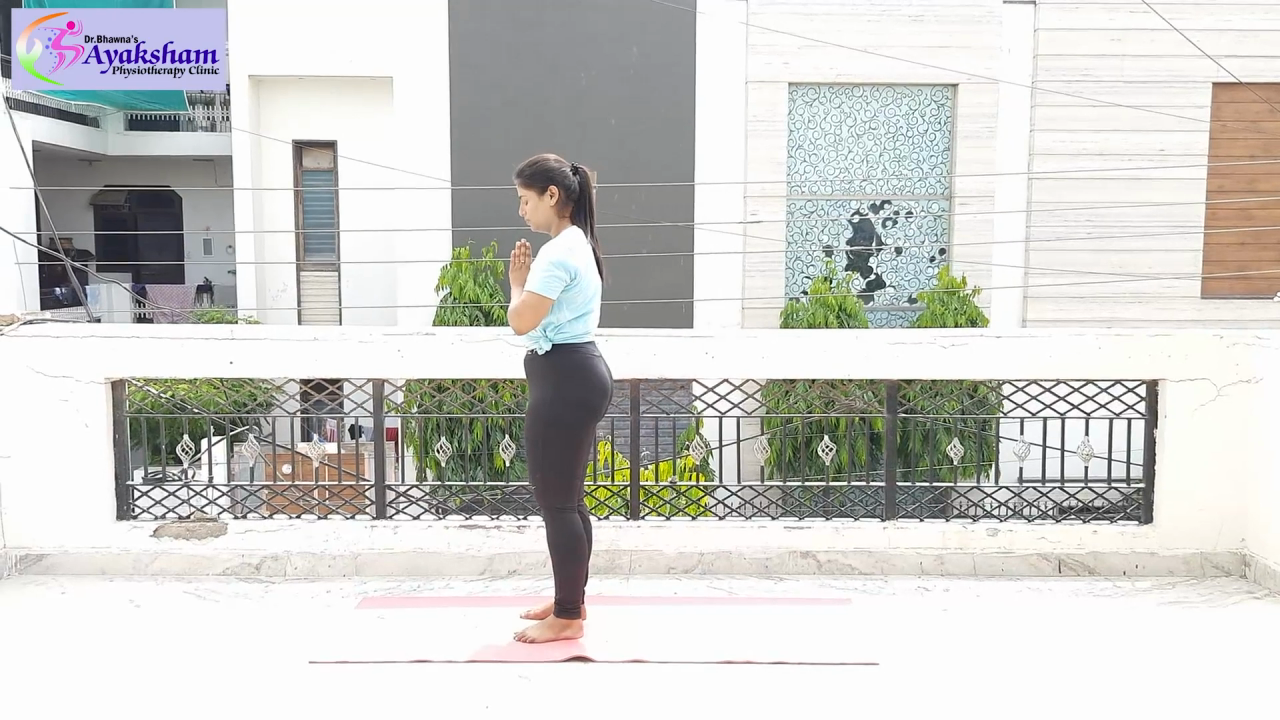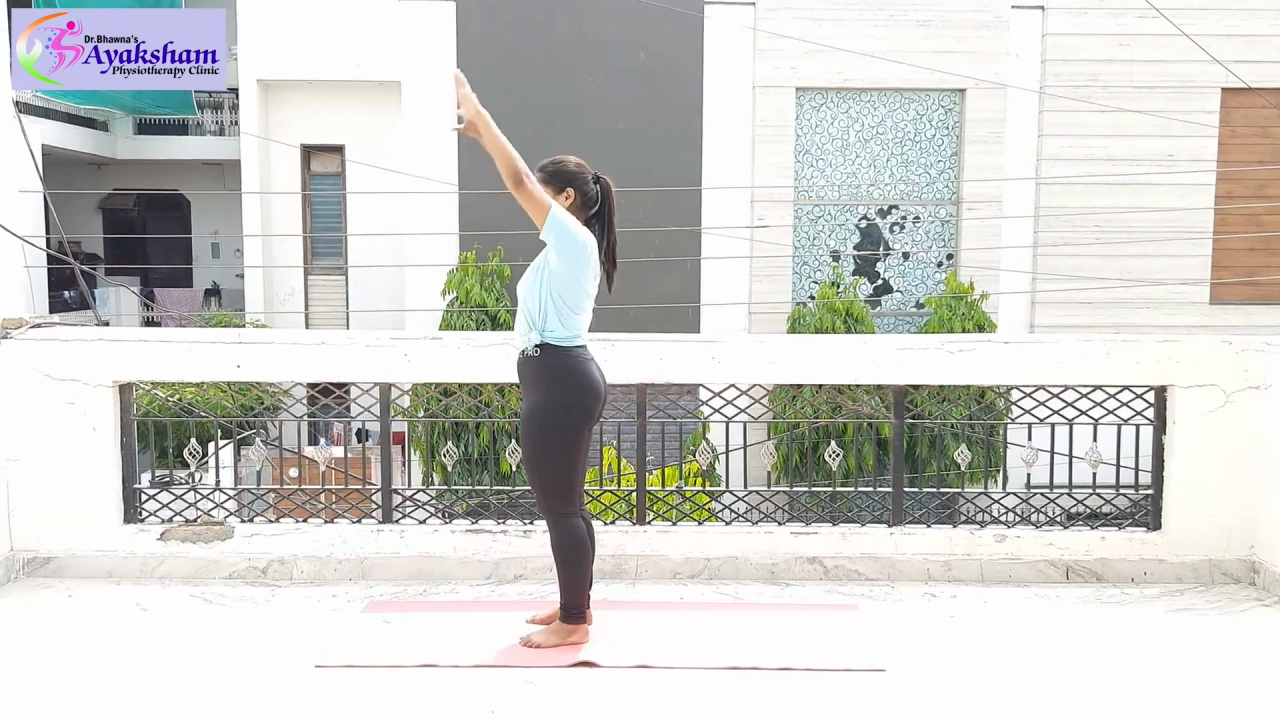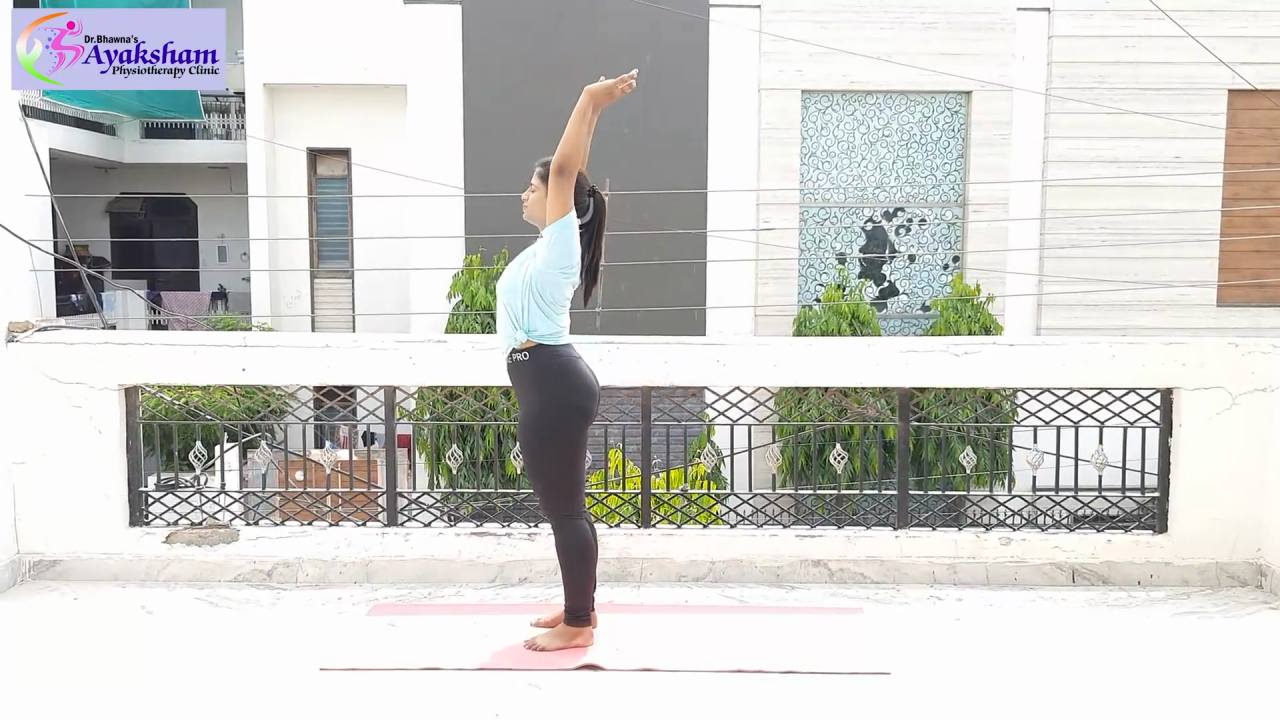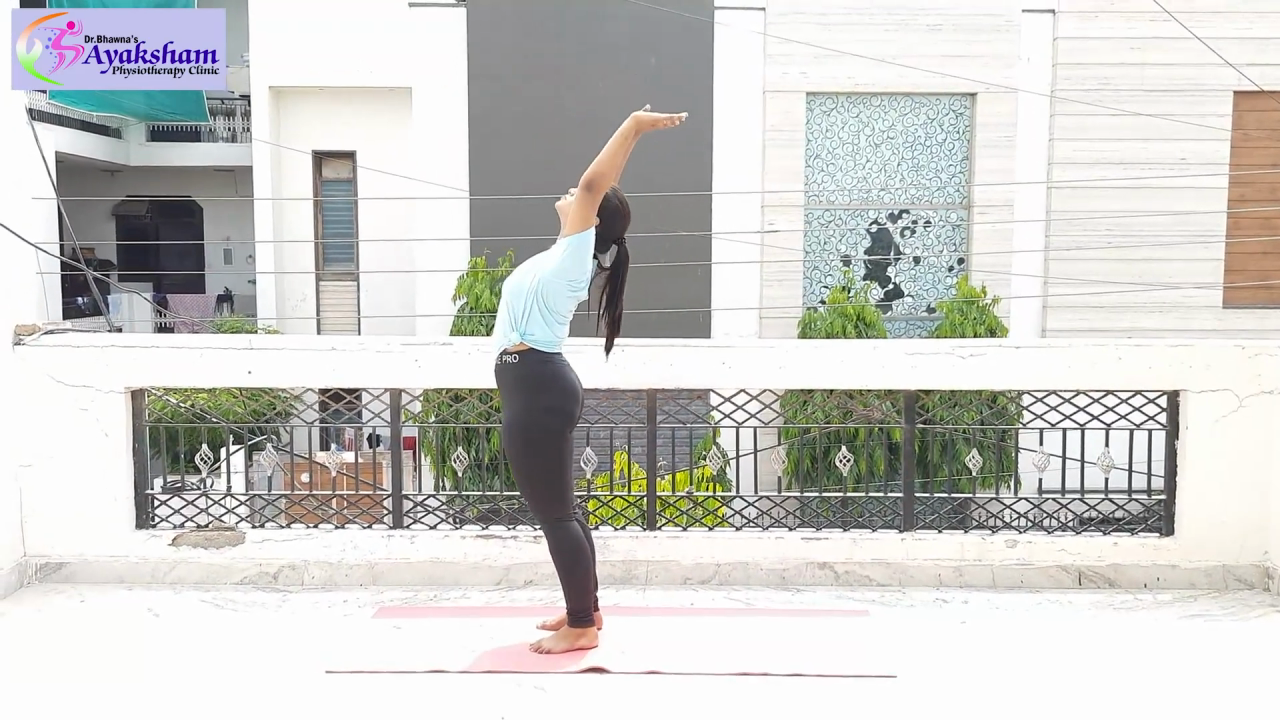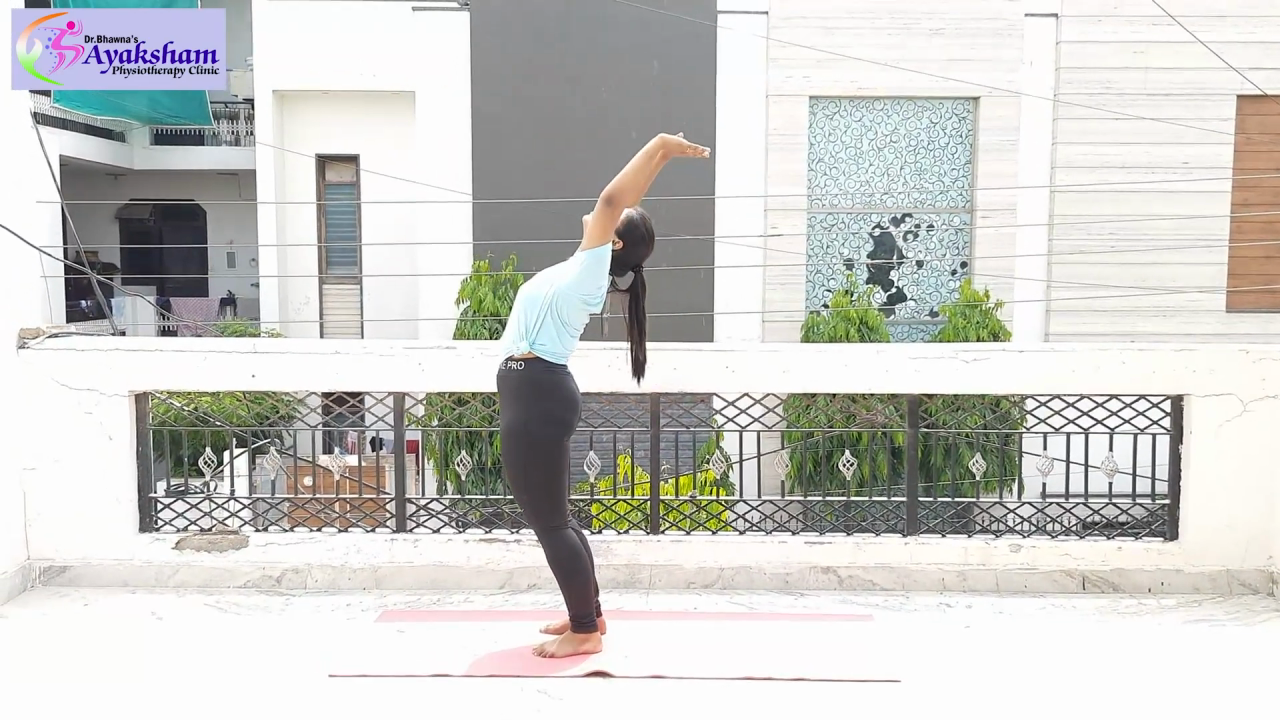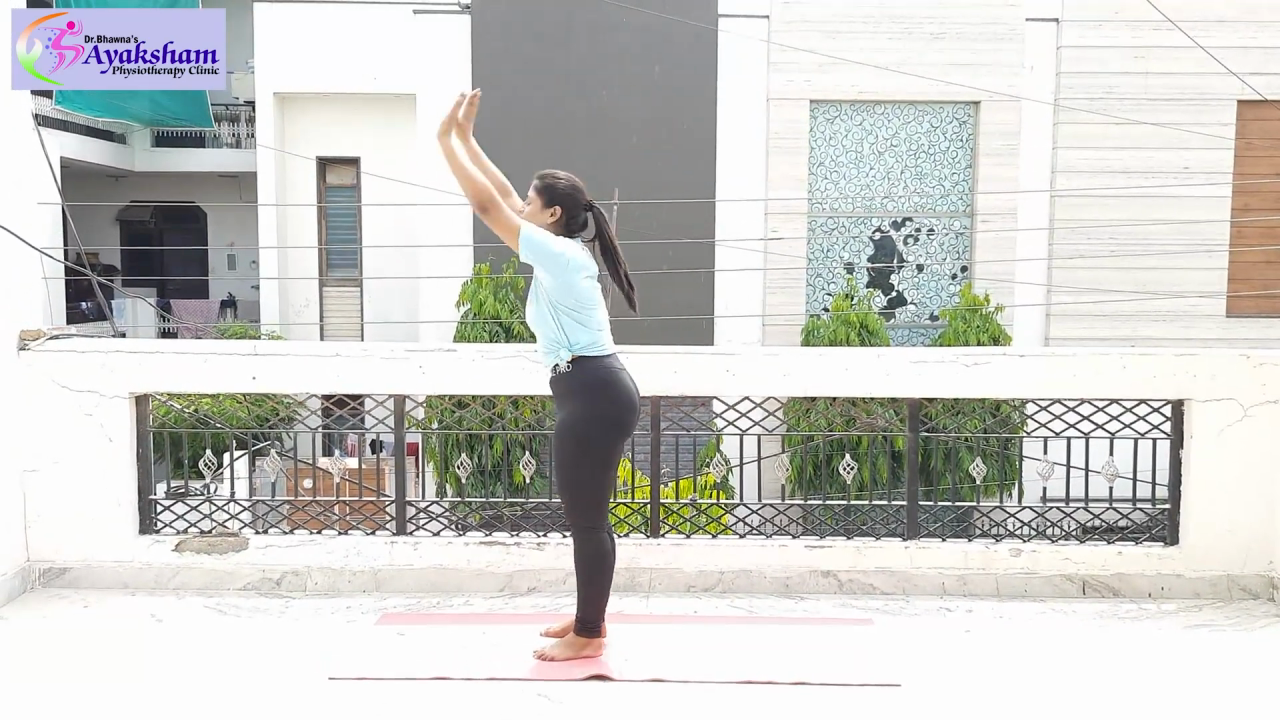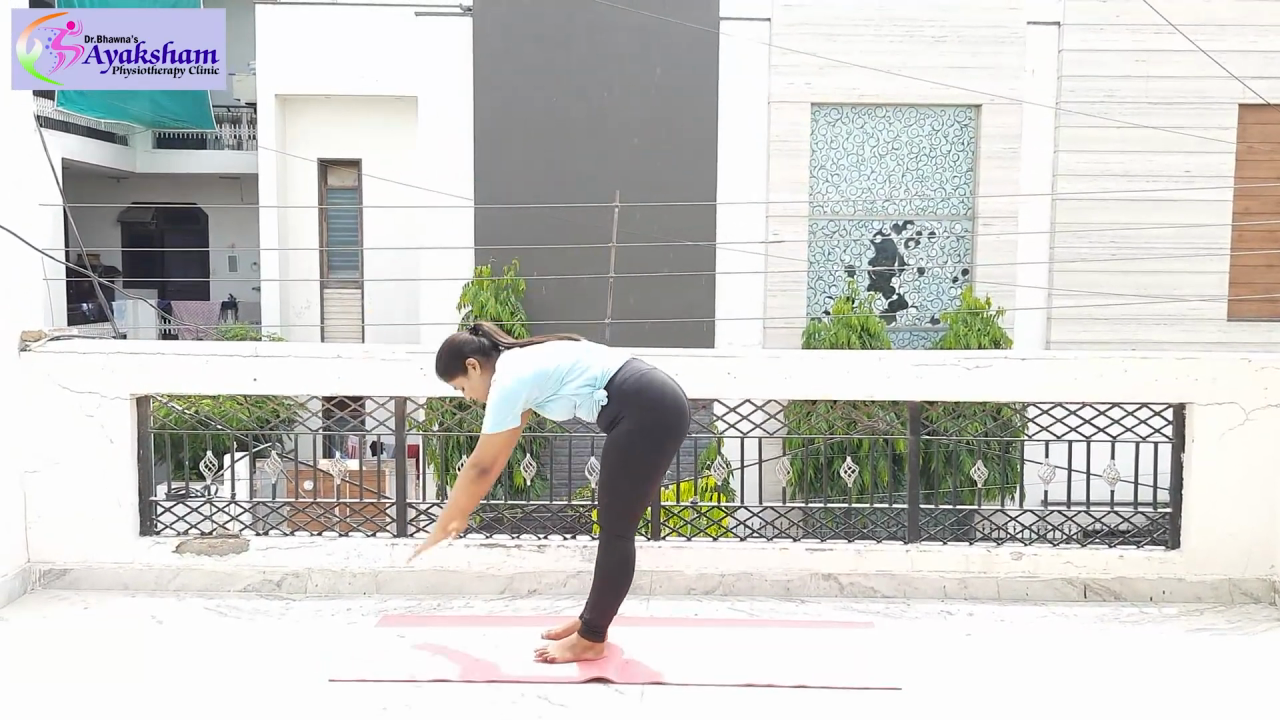
dt=0.7s
person 1, frame 1
left shoulder: (558, 253)
right shoulder: (575, 245)
left elbow: (521, 321)
left wrist: (516, 284)
right wrist: (527, 279)
left hip: (564, 379)
right hip: (577, 375)
left knee: (555, 501)
right knee: (566, 498)
left ankle: (567, 617)
right ankle: (571, 600)
person 1, frame 2
left shoulder: (573, 239)
right shoulder: (565, 246)
left elbow: (519, 181)
right elbow: (526, 185)
left wrist: (479, 121)
right wrist: (482, 127)
left hip: (560, 383)
right hip: (563, 381)
left knee: (559, 505)
right knee: (565, 502)
left ankle: (574, 623)
right ankle: (575, 605)
person 1, frame 3
left shoulder: (561, 242)
right shoulder: (551, 244)
left elbow: (565, 171)
right elbow: (567, 173)
left wrist: (589, 103)
right wrist: (591, 107)
left hip: (552, 384)
right hip: (549, 383)
left knee: (563, 508)
right knee: (564, 505)
left ankle: (577, 625)
right ankle: (579, 607)
person 1, frame 4
left shoulder: (574, 255)
right shoulder: (566, 254)
left elbow: (592, 186)
right elbow: (595, 186)
left wrist: (633, 128)
right wrist: (631, 130)
left hip: (537, 388)
right hip: (535, 386)
left knee: (553, 512)
right knee: (557, 508)
left ankle: (582, 626)
right ankle: (585, 609)
person 1, frame 5
left shoulder: (590, 271)
right shoulder: (585, 268)
left elbow: (611, 200)
right elbow: (619, 202)
left wrist: (658, 149)
right wrist: (658, 153)
left hip: (537, 397)
right hip: (534, 395)
left knee: (549, 521)
right knee: (553, 517)
left ankle: (584, 631)
right ankle: (588, 614)
person 1, frame 6
left shoulder: (559, 255)
right shoulder: (562, 250)
left elbow: (489, 207)
right elbow: (501, 194)
left wrist: (446, 140)
right wrist: (463, 138)
left hip: (595, 397)
right hip: (589, 394)
left knee: (586, 519)
right knee: (586, 516)
left ankle: (588, 637)
right ankle: (589, 620)
person 1, frame 7
left shoulder: (508, 380)
right shoulder: (523, 363)
left elbow: (481, 468)
left wrist: (443, 528)
right wrist: (459, 516)
left hip: (647, 411)
right hip: (659, 404)
left knee: (615, 526)
right knee: (614, 522)
left ankle: (590, 639)
right ankle: (592, 622)
